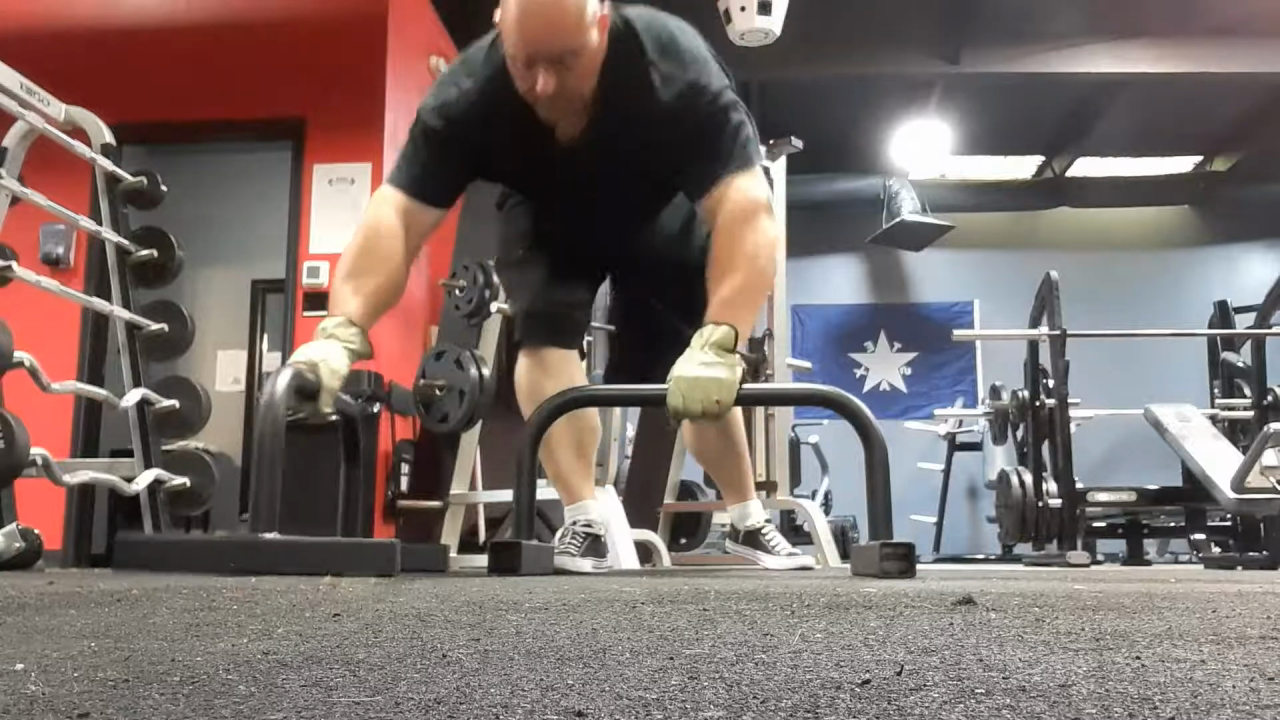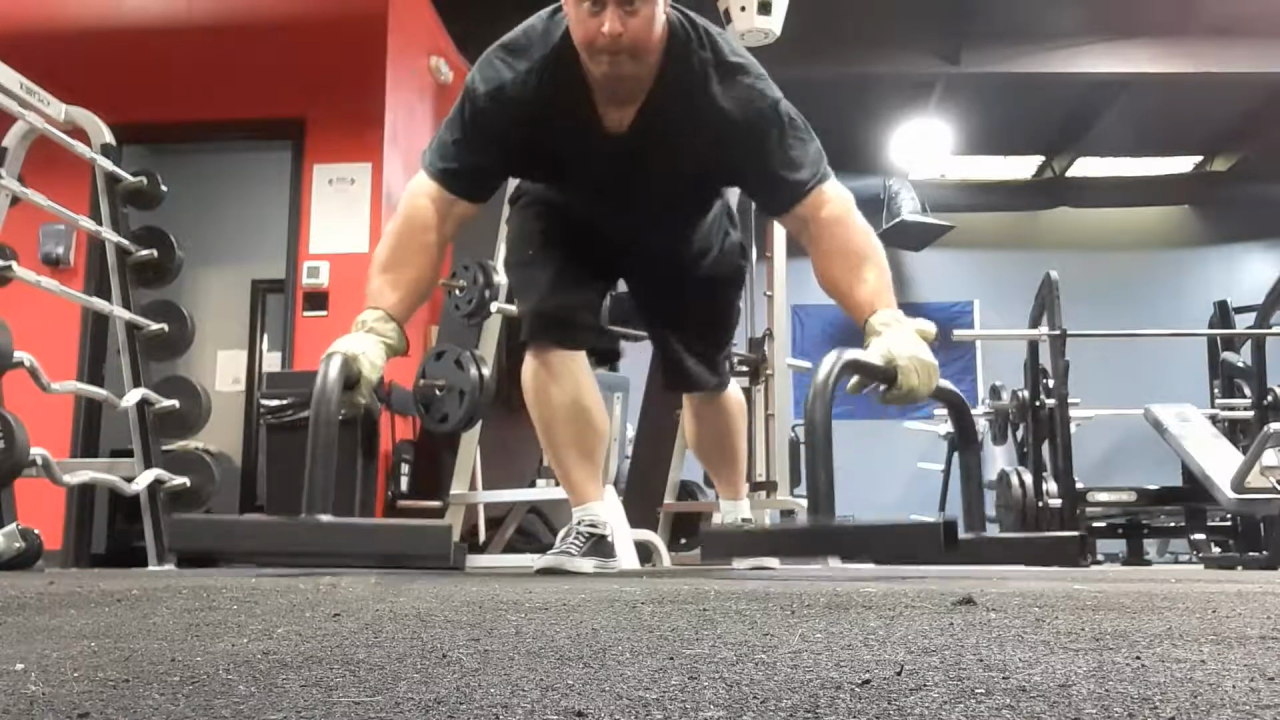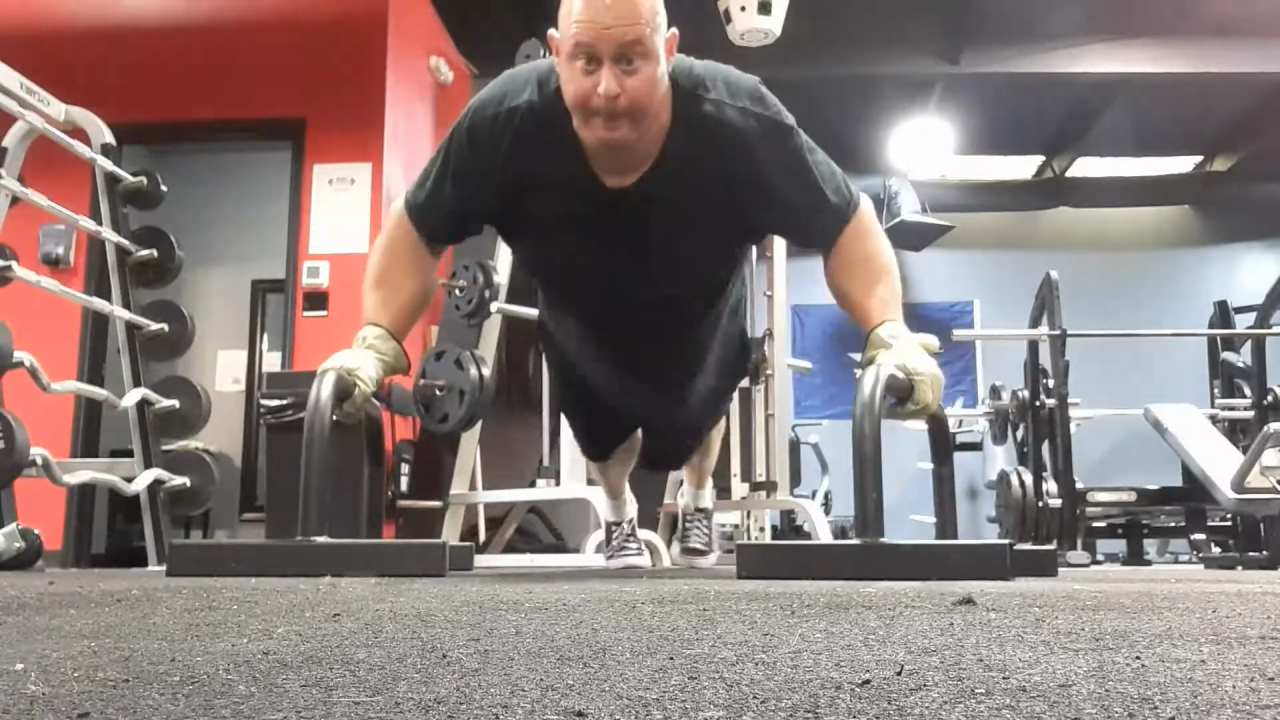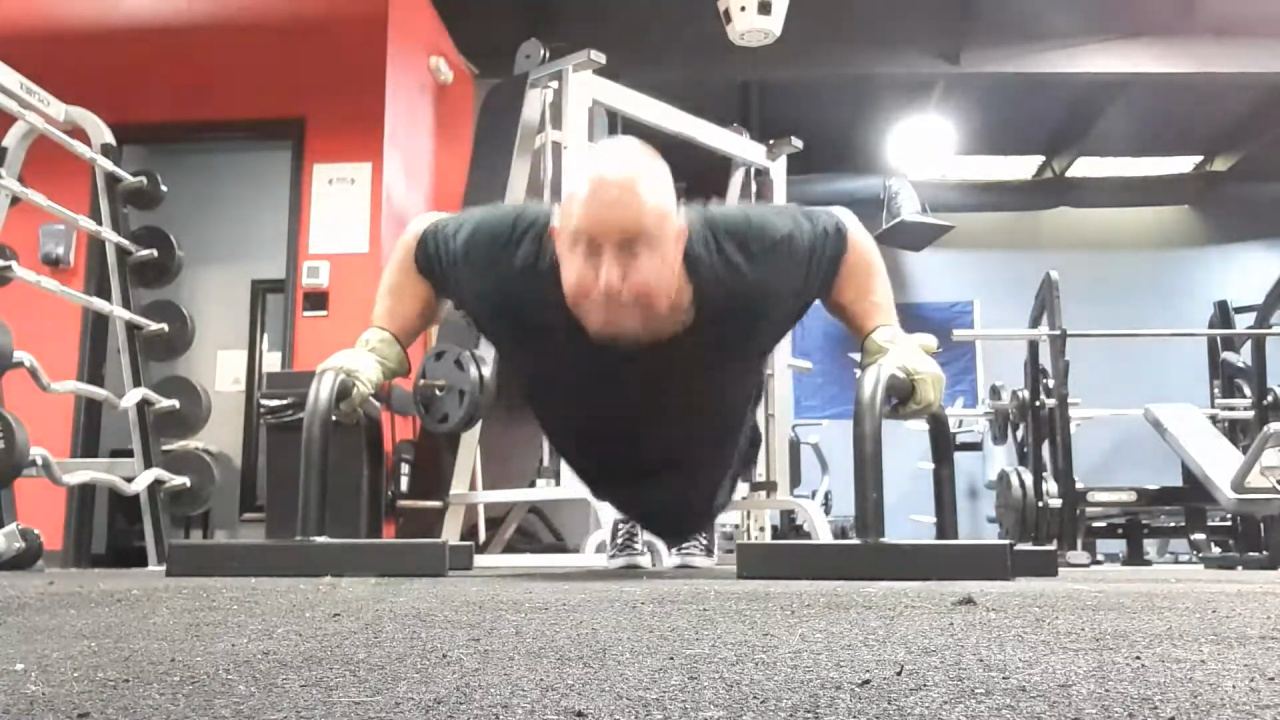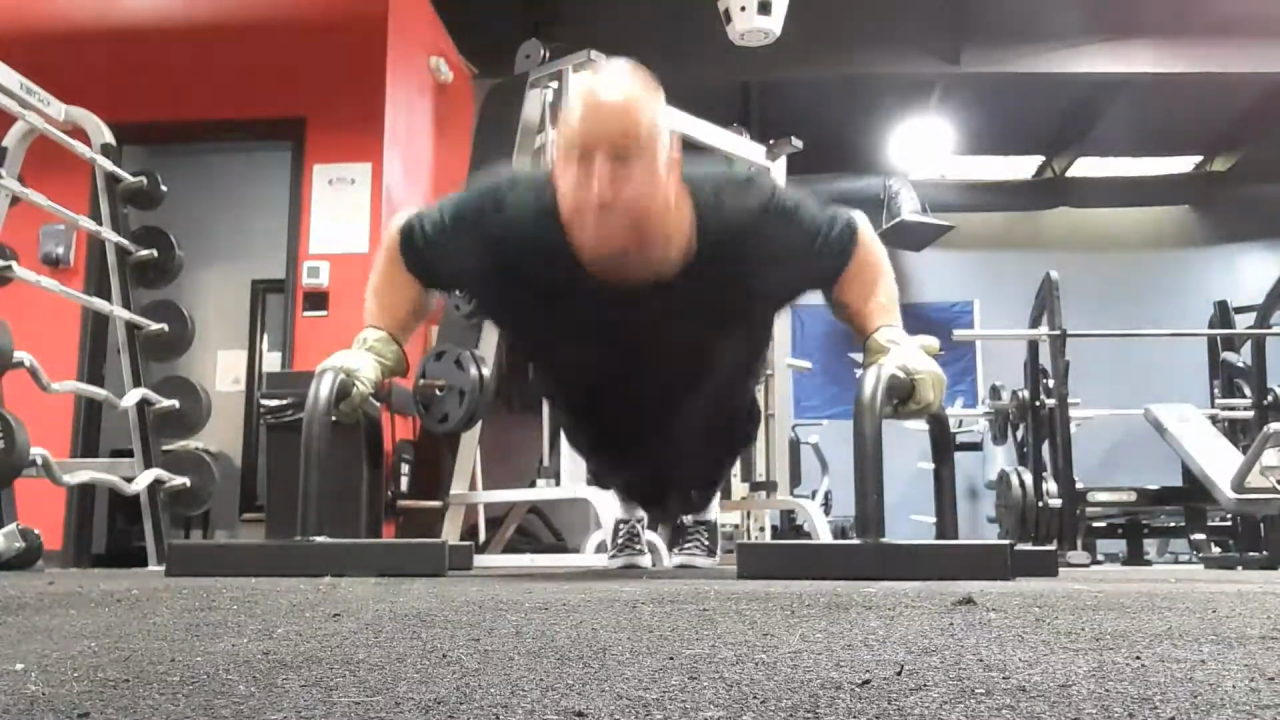
dt=1s
person 1, frame 1
left shoulder: (677, 74)
right shoulder: (468, 95)
left elbow: (747, 207)
right elbow: (400, 216)
left wrist: (718, 344)
right wrist: (342, 334)
left hip: (664, 220)
right hip: (549, 217)
left knee: (703, 381)
right knee: (545, 335)
left ankle: (749, 521)
right ankle: (584, 524)
person 1, frame 2
left shoulder: (728, 80)
right shoulder: (514, 72)
left elbow: (819, 211)
right elbow: (435, 205)
left wrist: (886, 324)
right wrist: (376, 328)
left hip: (687, 228)
right hip: (563, 218)
left knee: (705, 372)
right knee: (553, 335)
left ankle: (737, 518)
right ankle: (590, 524)
person 1, frame 3
left shoulder: (739, 118)
right shoulder: (503, 118)
left elbow: (845, 223)
right elbow: (417, 229)
left wrist: (891, 336)
right wrist: (375, 344)
left hip: (695, 323)
right hip: (582, 329)
left knee: (690, 423)
right knee: (602, 436)
left ankle: (695, 505)
right ankle: (620, 517)
person 1, frame 4
left shoulder: (746, 260)
right shoulder: (511, 259)
left elbow: (841, 238)
right elbow: (423, 246)
left wrist: (887, 342)
right wrist: (379, 347)
left hip: (706, 455)
left ankle: (698, 531)
right ankle: (626, 532)
person 1, frame 5
left shoulder: (748, 221)
right shoulder: (505, 221)
left elbow: (848, 242)
right elbow: (410, 244)
left wrist: (890, 344)
right wrist: (376, 349)
left hip: (708, 422)
right hip: (598, 418)
left ankle: (697, 522)
right ankle: (629, 523)
